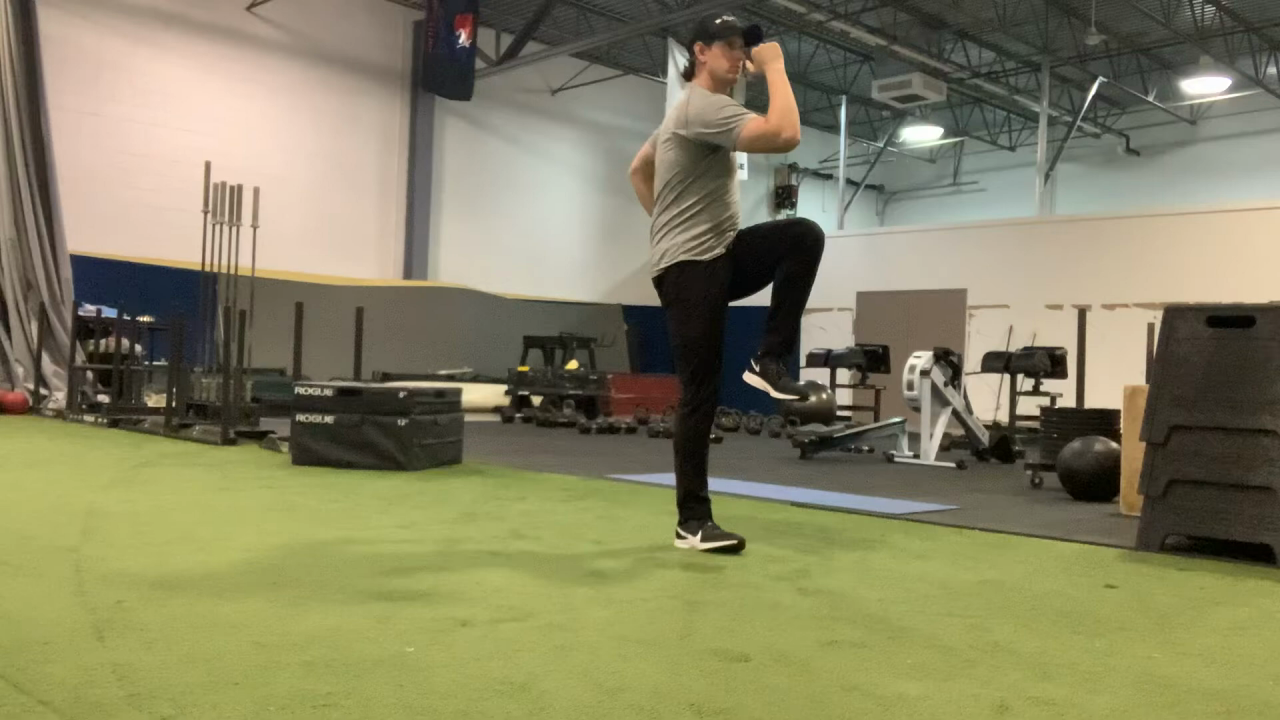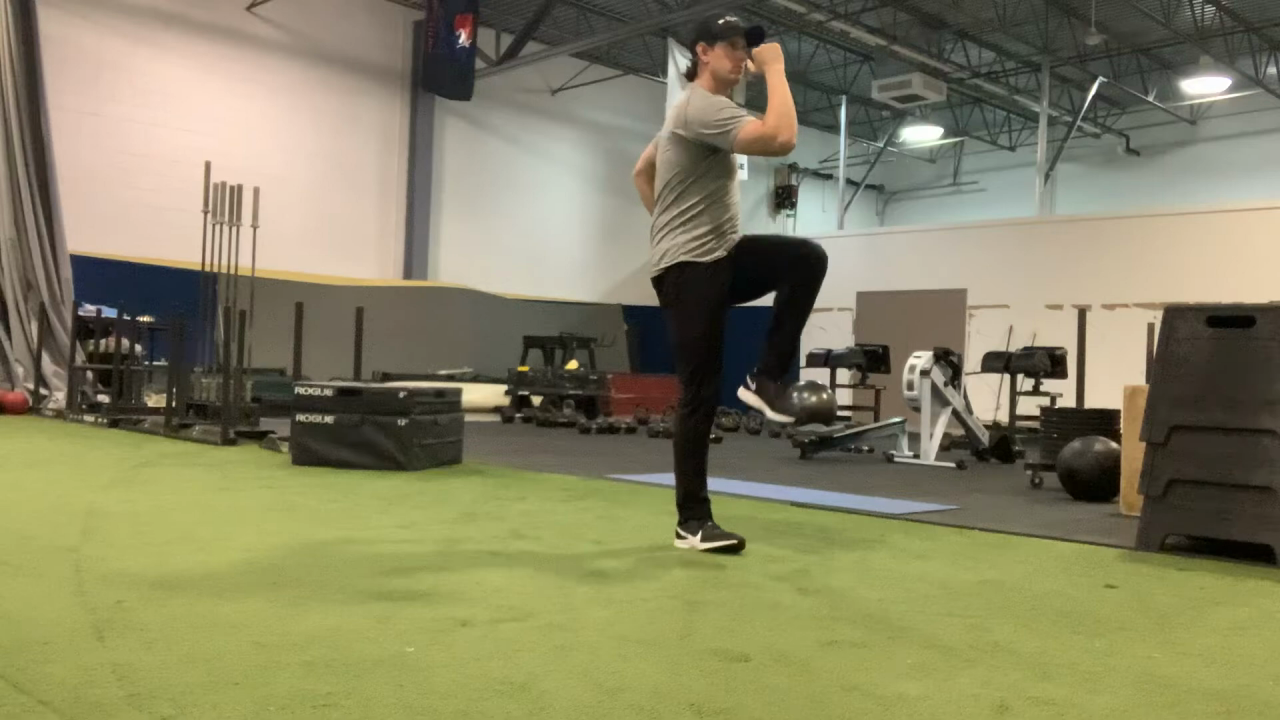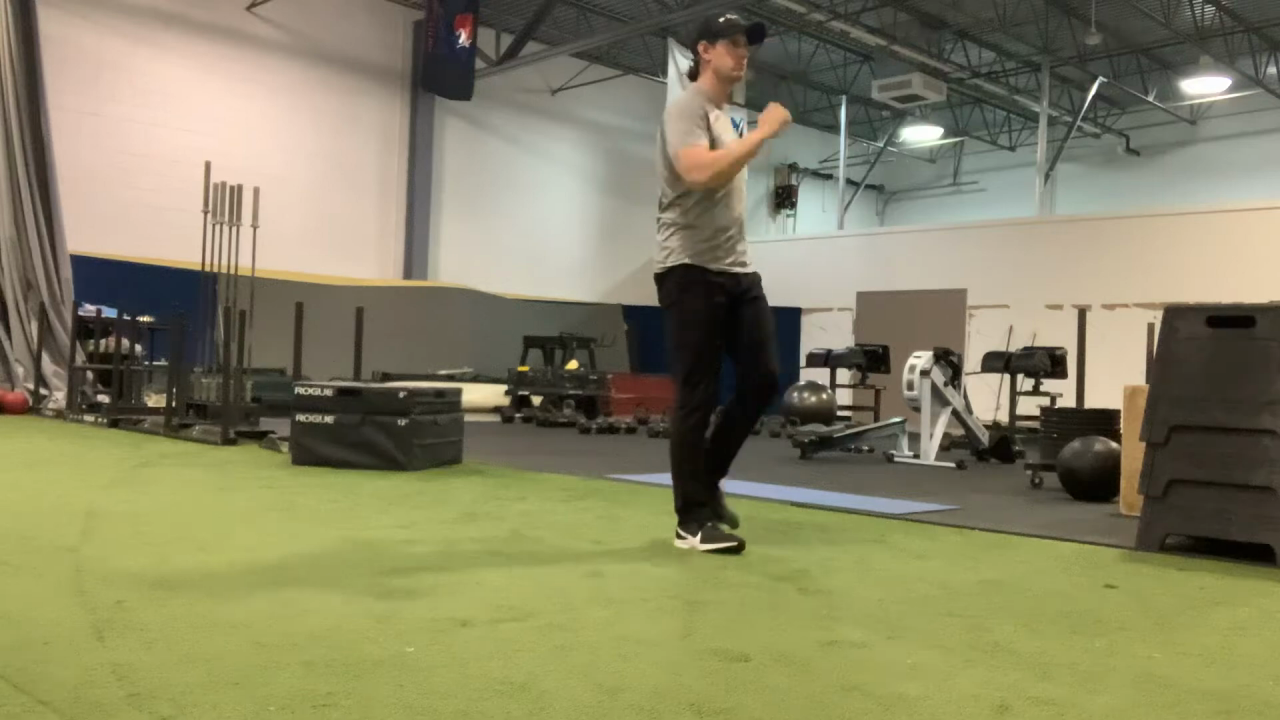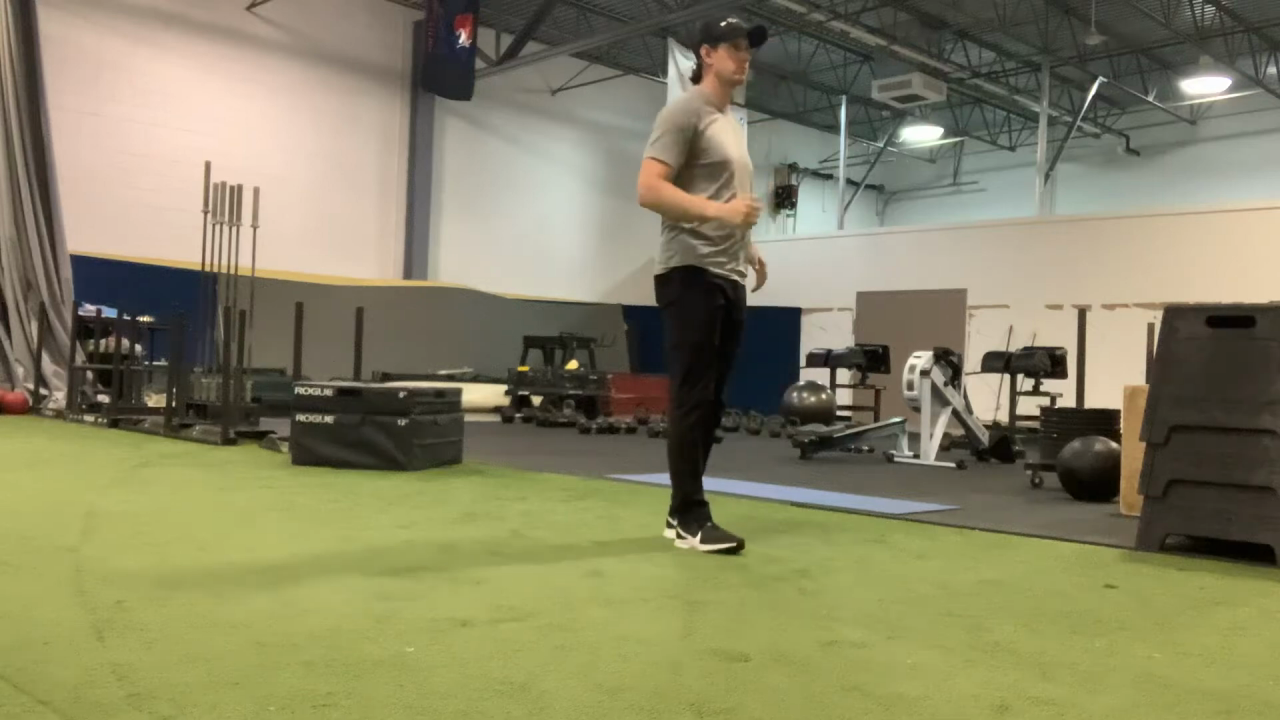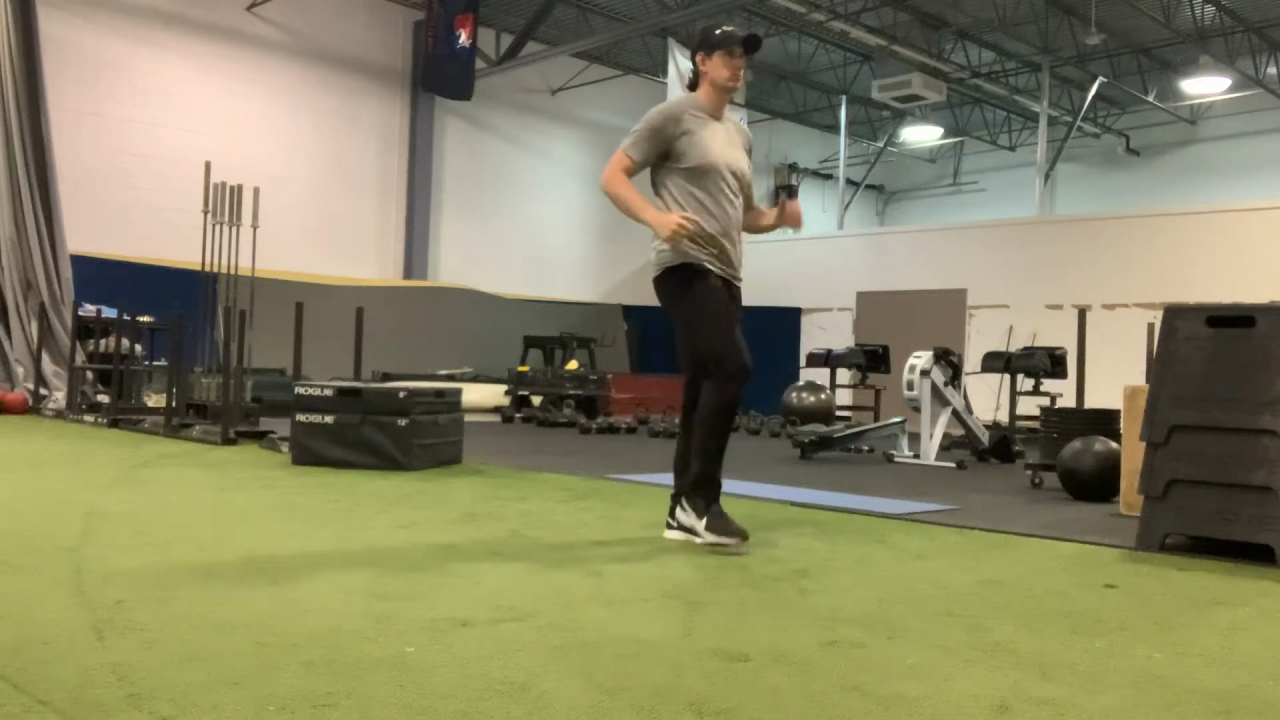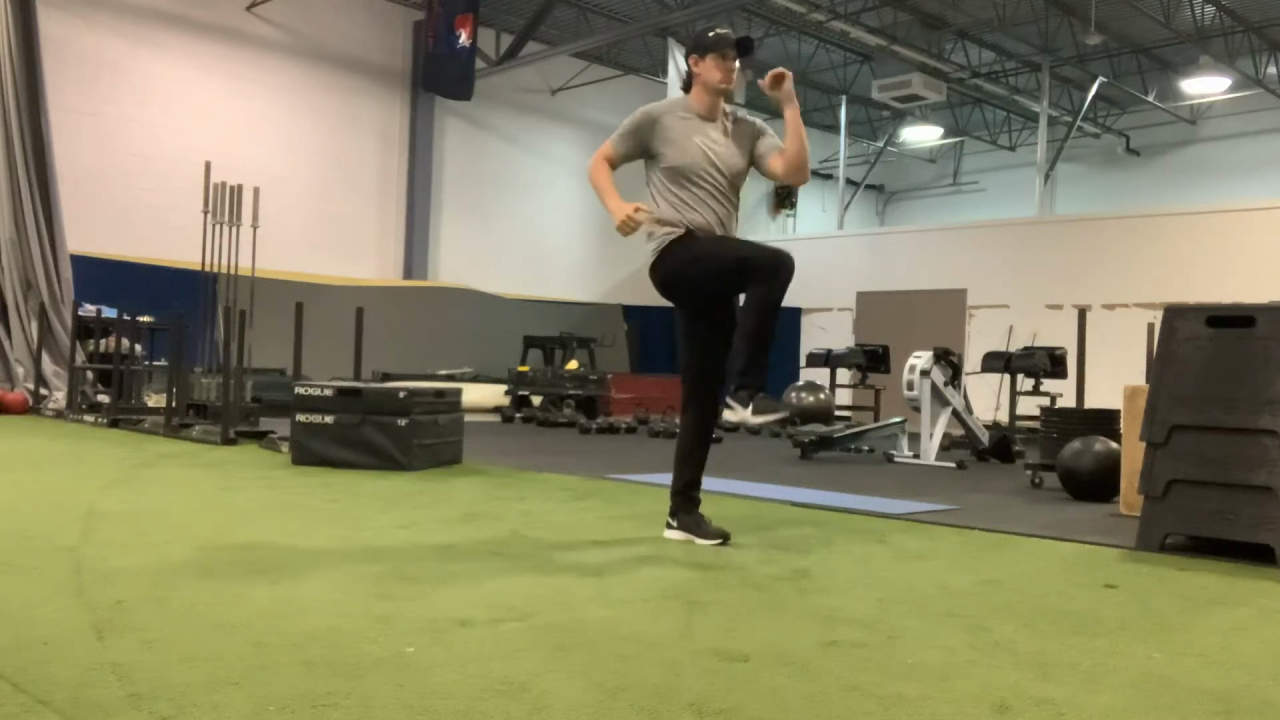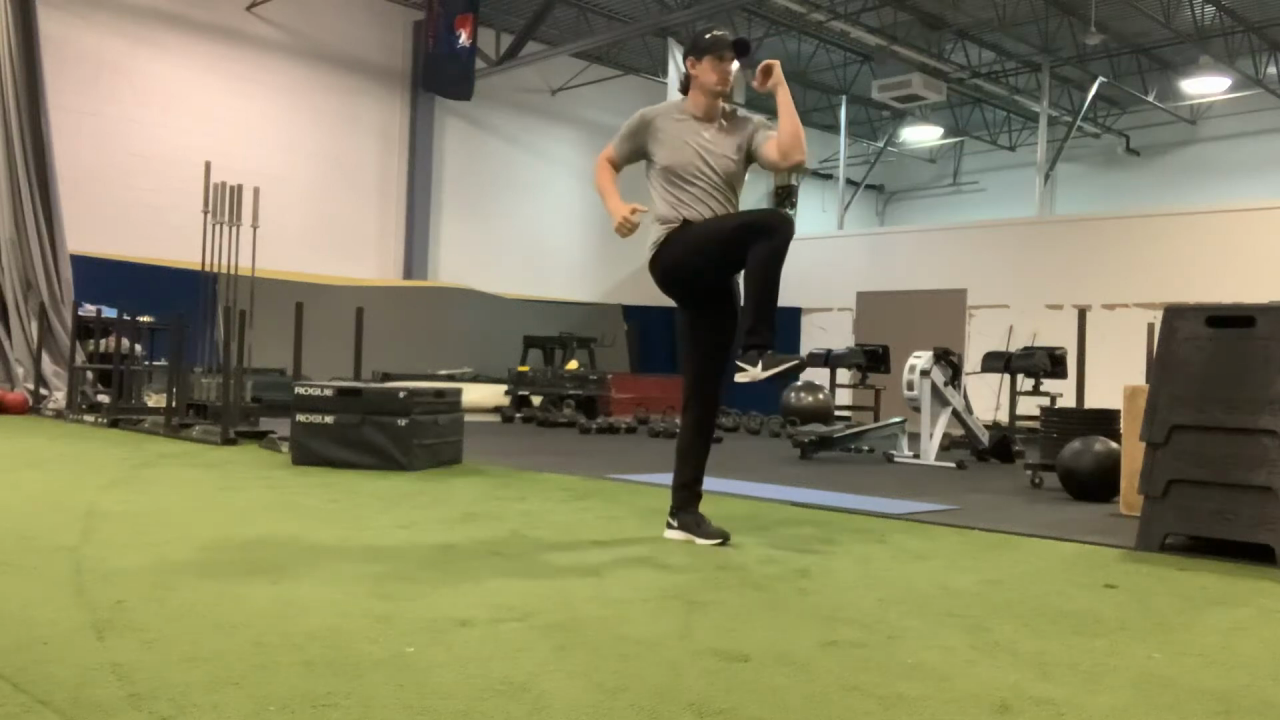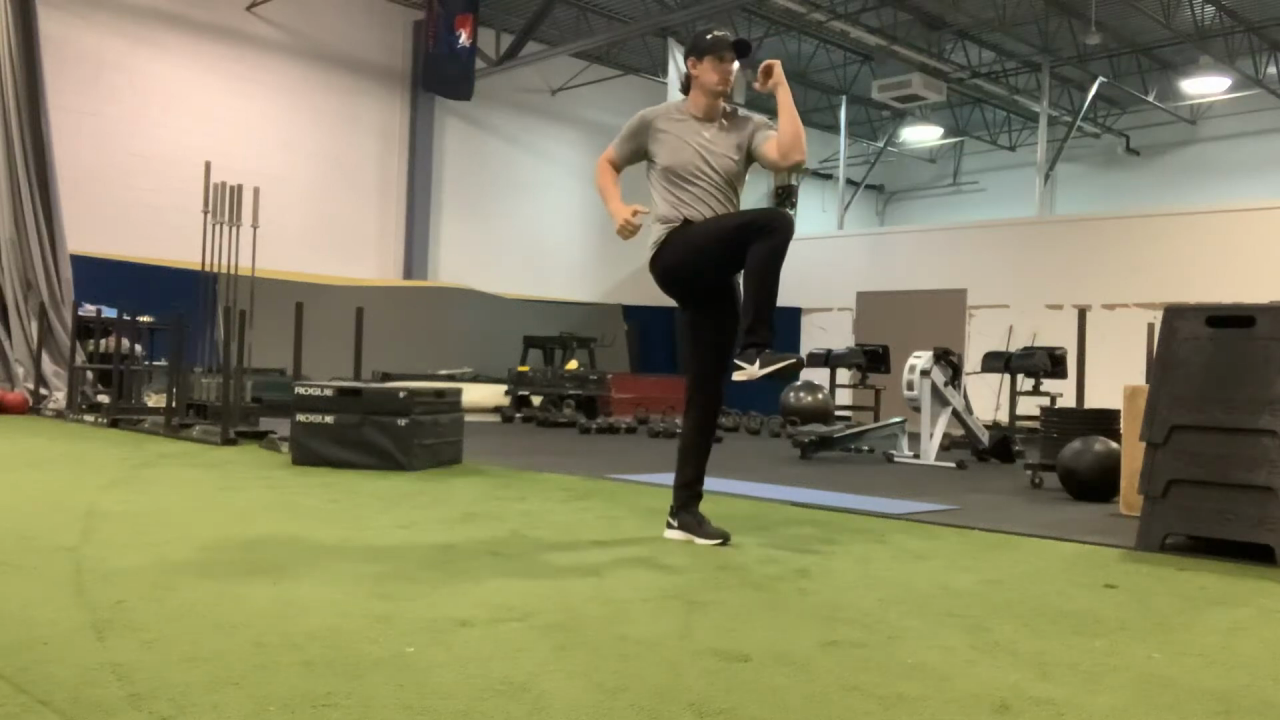
dt=0.3s
person 1, frame 1
left shoulder: (695, 109)
right shoulder: (704, 106)
left elbow: (638, 169)
right elbow: (786, 135)
left wrist: (667, 222)
right wrist: (775, 70)
left hip: (720, 253)
right hip: (689, 266)
left knee: (804, 235)
right knee: (701, 393)
left ankle: (770, 360)
right ankle: (693, 520)
person 1, frame 2
left shoulder: (699, 109)
right shoulder: (702, 107)
left elbow: (641, 171)
right elbow: (781, 139)
left wrist: (669, 222)
right wrist: (775, 70)
left hip: (723, 256)
right hip: (688, 267)
left knee: (808, 258)
right knee: (701, 394)
left ankle: (767, 376)
right ankle: (692, 520)
person 1, frame 3
left shoulder: (719, 116)
right shoulder: (688, 108)
right elbow: (698, 176)
right wrist: (761, 133)
left hip: (736, 271)
right hip: (691, 272)
left knee: (764, 381)
right knee: (697, 396)
left ankle: (707, 492)
right ankle: (692, 519)
person 1, frame 4
left shoulder: (731, 125)
right shoulder: (684, 113)
right elbow: (649, 190)
left wrist: (748, 247)
right wrist: (719, 209)
left hip: (728, 278)
right hip: (690, 274)
left knee: (712, 400)
right knee: (692, 398)
left ankle: (683, 508)
right ankle: (690, 517)
person 1, frame 5
left shoulder: (739, 137)
right shoulder: (672, 117)
left elbow: (746, 215)
right elbow: (614, 175)
left wrist: (778, 216)
right wrist: (654, 216)
left hip: (724, 278)
right hip: (685, 270)
left knee: (704, 393)
right knee: (732, 372)
left ankle: (685, 510)
right ankle: (697, 500)
person 1, frame 6
left shoulder: (747, 130)
right shoulder: (657, 118)
left elbow: (796, 175)
right elbow: (600, 161)
left wrist: (790, 104)
right wrist: (616, 206)
left hip: (717, 268)
right hip: (677, 255)
left knee: (702, 395)
right knee: (774, 264)
left ankle: (683, 510)
right ankle: (744, 393)
person 1, frame 7
left shoulder: (745, 127)
right shoulder: (653, 121)
left elbow: (792, 157)
right elbow: (605, 162)
left wrist: (780, 89)
right wrist: (615, 206)
left hip: (717, 274)
right hip: (676, 255)
left knee: (704, 395)
right knee: (774, 224)
left ankle: (683, 511)
right ankle: (757, 352)
person 1, frame 8
left shoulder: (746, 127)
right shoulder: (653, 122)
left elbow: (792, 156)
right elbow: (606, 164)
left wrist: (780, 89)
right wrist: (617, 208)
left hip: (719, 274)
right hip: (677, 255)
left knee: (706, 396)
right knee: (775, 223)
left ankle: (684, 511)
right ankle: (755, 350)
